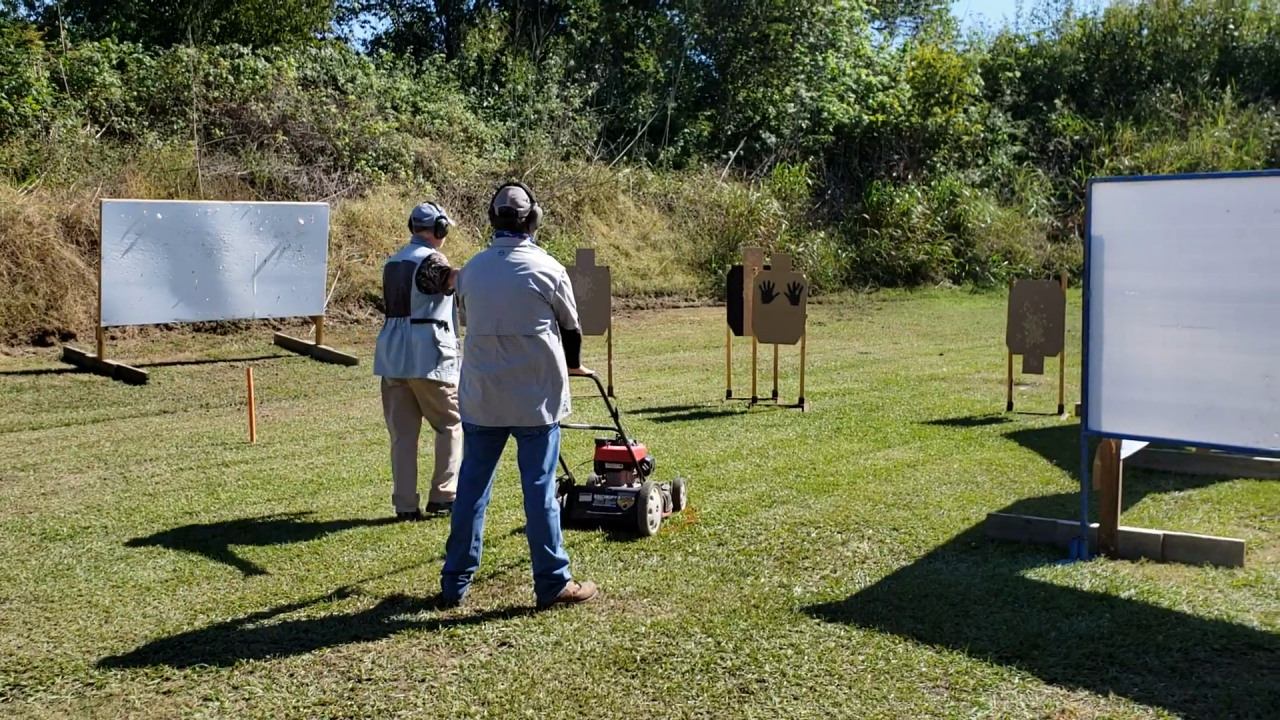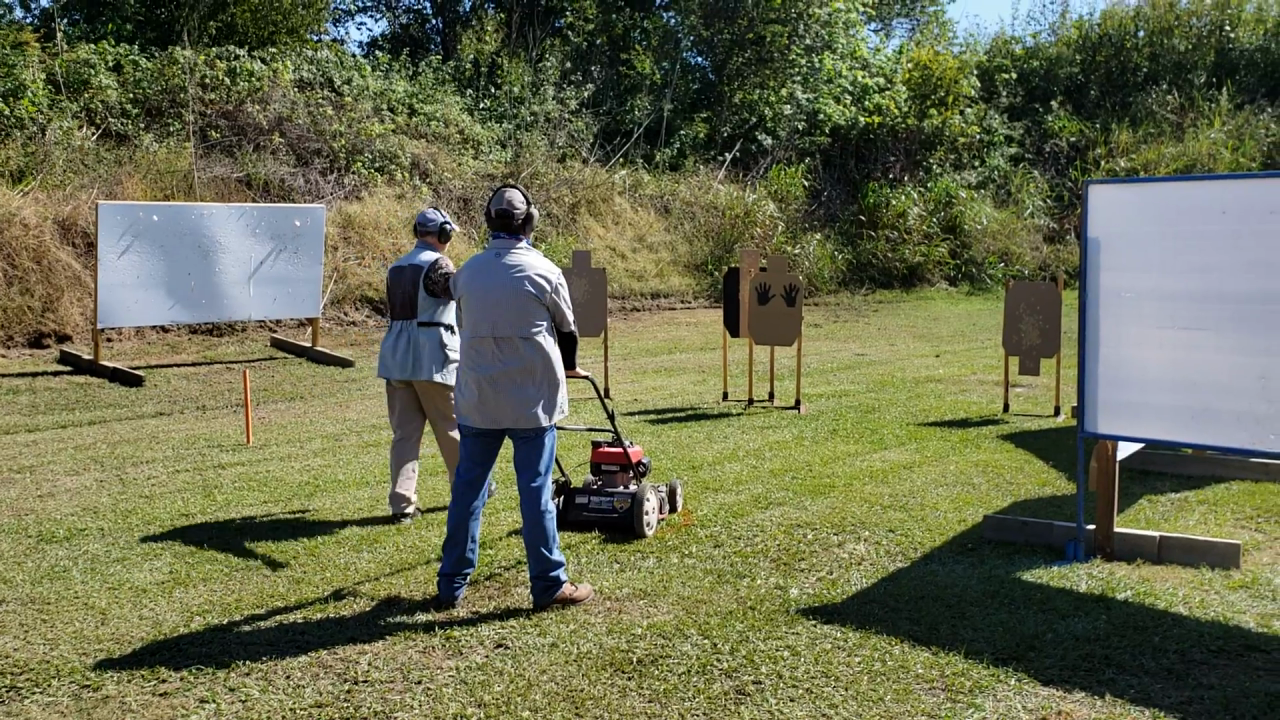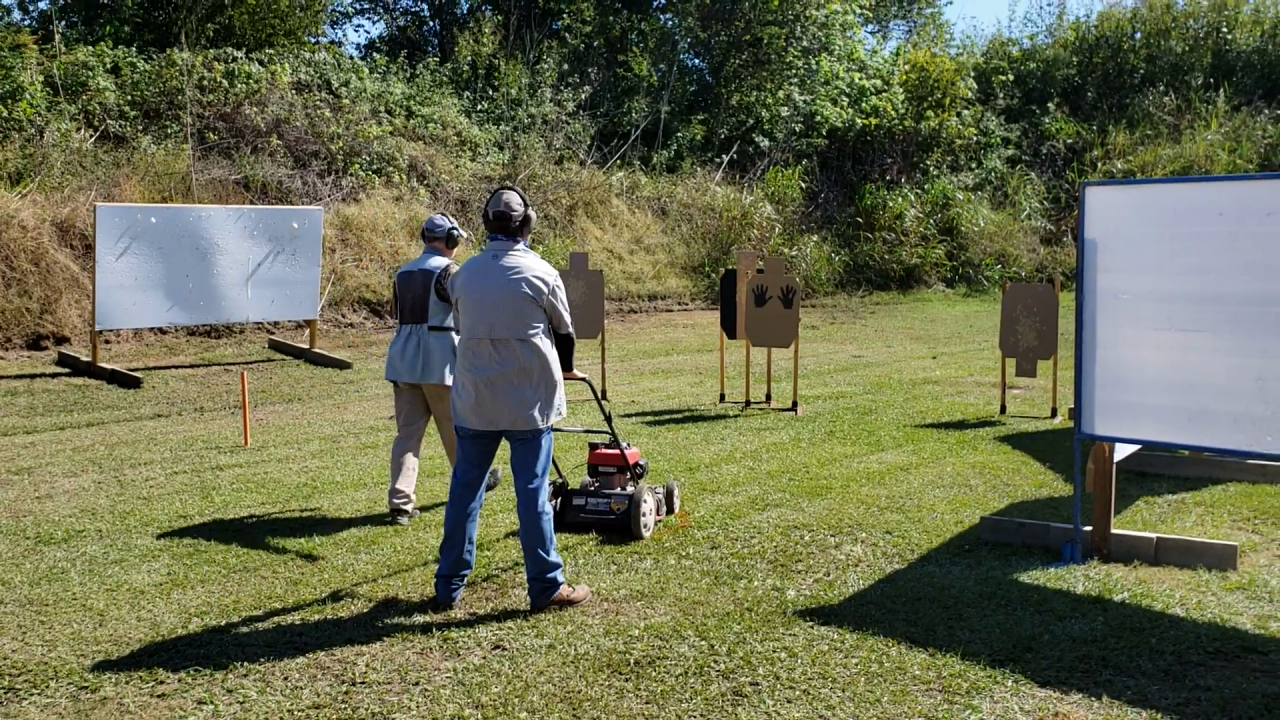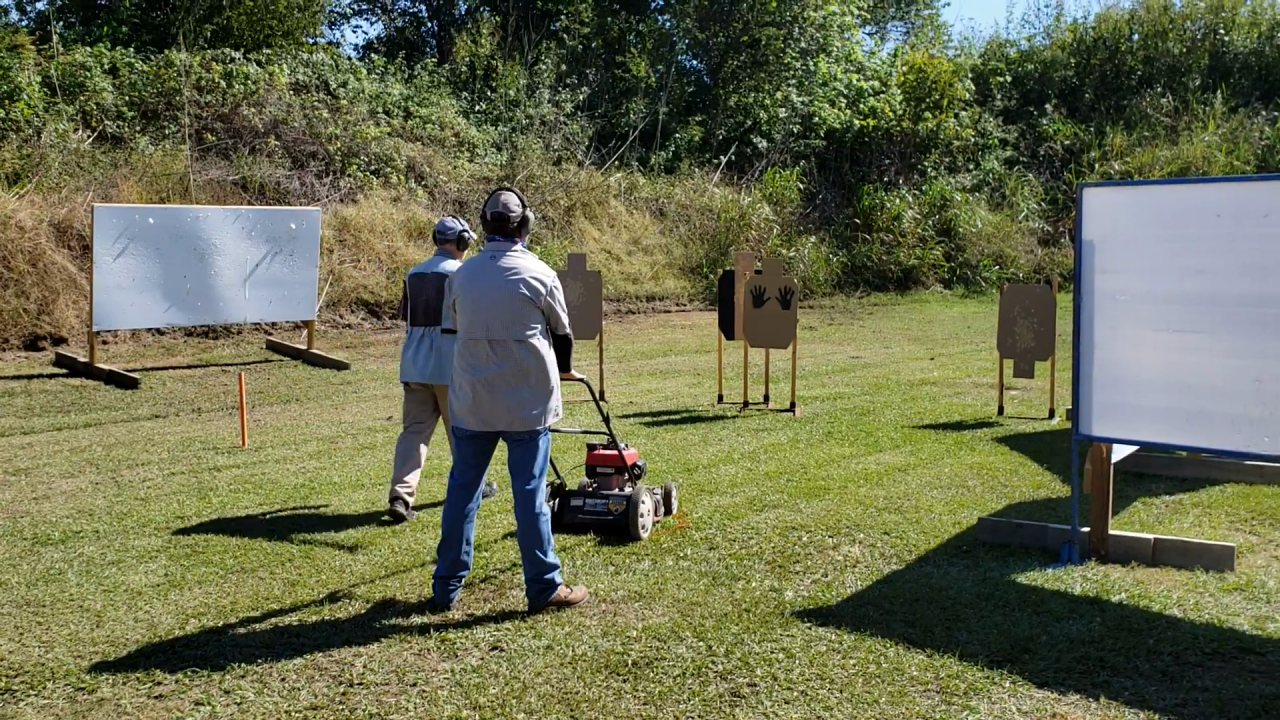
dt=0.1s
person 1, frame 1
left shoulder: (471, 270)
right shoulder: (547, 269)
right elbow: (571, 326)
right wrist: (573, 365)
left hip: (482, 396)
right hip: (536, 397)
left knee: (471, 487)
right knee: (539, 489)
left ankle: (455, 582)
right ankle: (553, 584)
person 1, frame 2
left shoulder: (466, 272)
right shoulder: (543, 271)
right elbow: (566, 328)
right wrist: (570, 367)
left hip: (478, 397)
right hip: (532, 399)
left knee: (467, 488)
right knee: (535, 491)
left ankle: (451, 584)
right ankle: (549, 585)
person 1, frame 3
left shoulder: (463, 274)
right shoulder: (541, 273)
right elbow: (564, 330)
right wrist: (567, 369)
left hip: (475, 399)
right hip: (529, 401)
left knee: (465, 490)
right knee: (532, 492)
left ankle: (448, 586)
right ankle: (546, 586)
person 1, frame 4
left shoulder: (461, 275)
right shoulder: (539, 274)
right elbow: (562, 331)
right wrist: (564, 370)
left hip: (471, 400)
right hip: (527, 401)
left knee: (462, 490)
right knee: (530, 494)
left ankle: (446, 587)
right ankle: (545, 588)
person 2, frame 1
left shoulder: (392, 262)
right shoulder: (431, 260)
right elbow: (458, 279)
left hip: (393, 356)
right hip: (426, 356)
left knee: (402, 432)
right knee: (450, 423)
left ankle: (406, 503)
right ankle: (443, 495)
person 2, frame 2
left shoulder: (397, 268)
right shoulder: (438, 264)
left hip: (397, 358)
right hip: (433, 360)
left knee: (405, 434)
right knee: (450, 426)
left ankle: (402, 505)
person 2, frame 3
left shoulder: (403, 272)
right shoulder: (446, 270)
left hip: (405, 361)
right hip: (439, 363)
left knee: (408, 433)
right knee: (456, 428)
left ankle: (400, 502)
person 2, frame 4
left shoulder: (414, 274)
right shoulder: (460, 273)
left hip: (416, 362)
right hip: (452, 363)
left knee: (415, 431)
left ankle: (400, 495)
